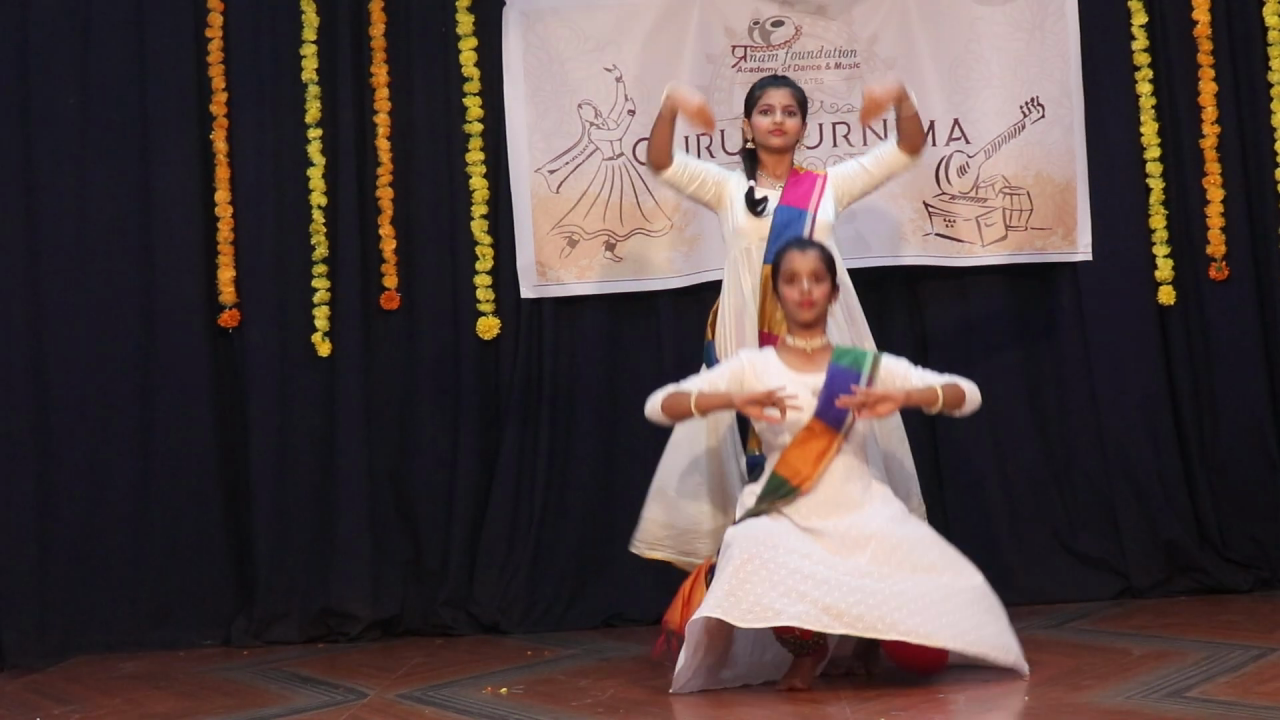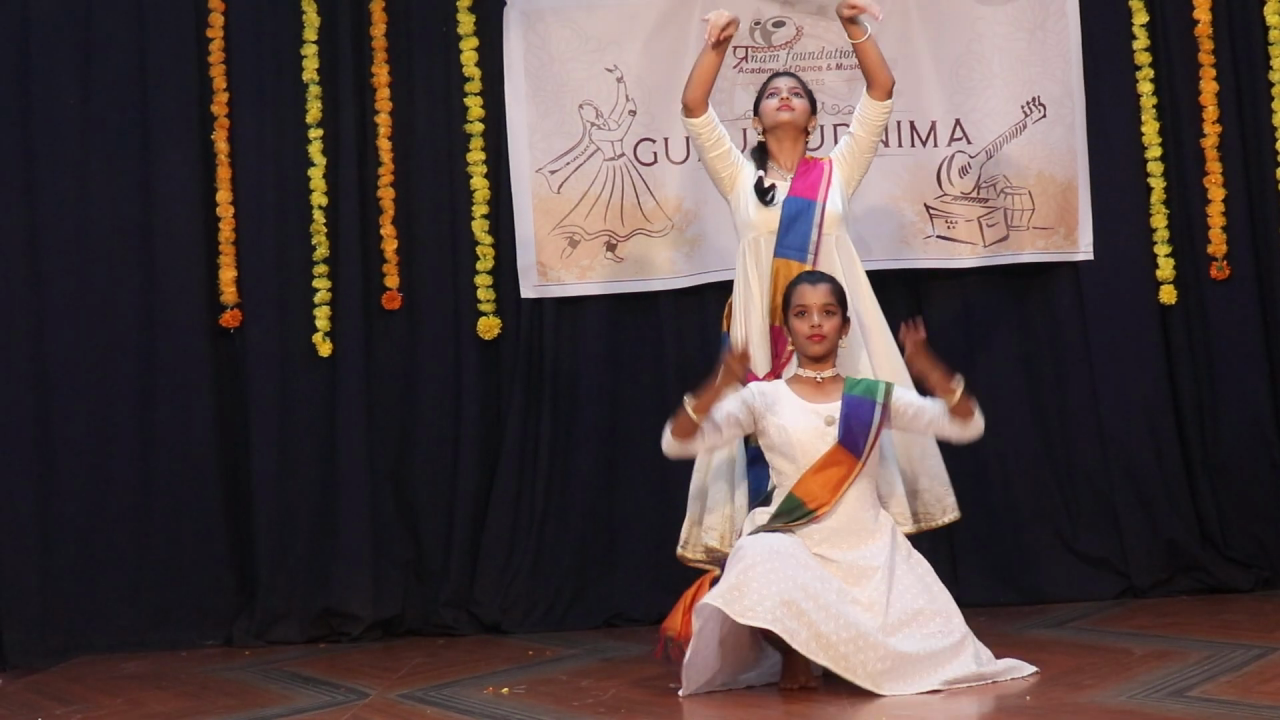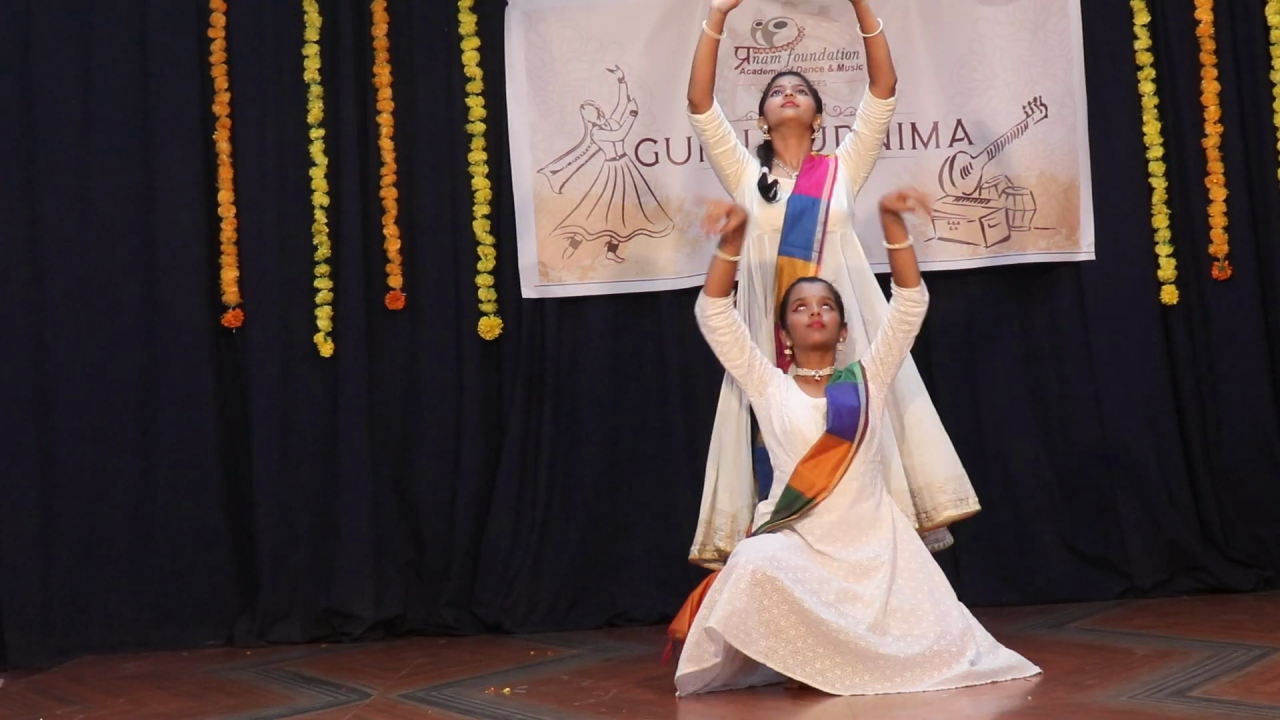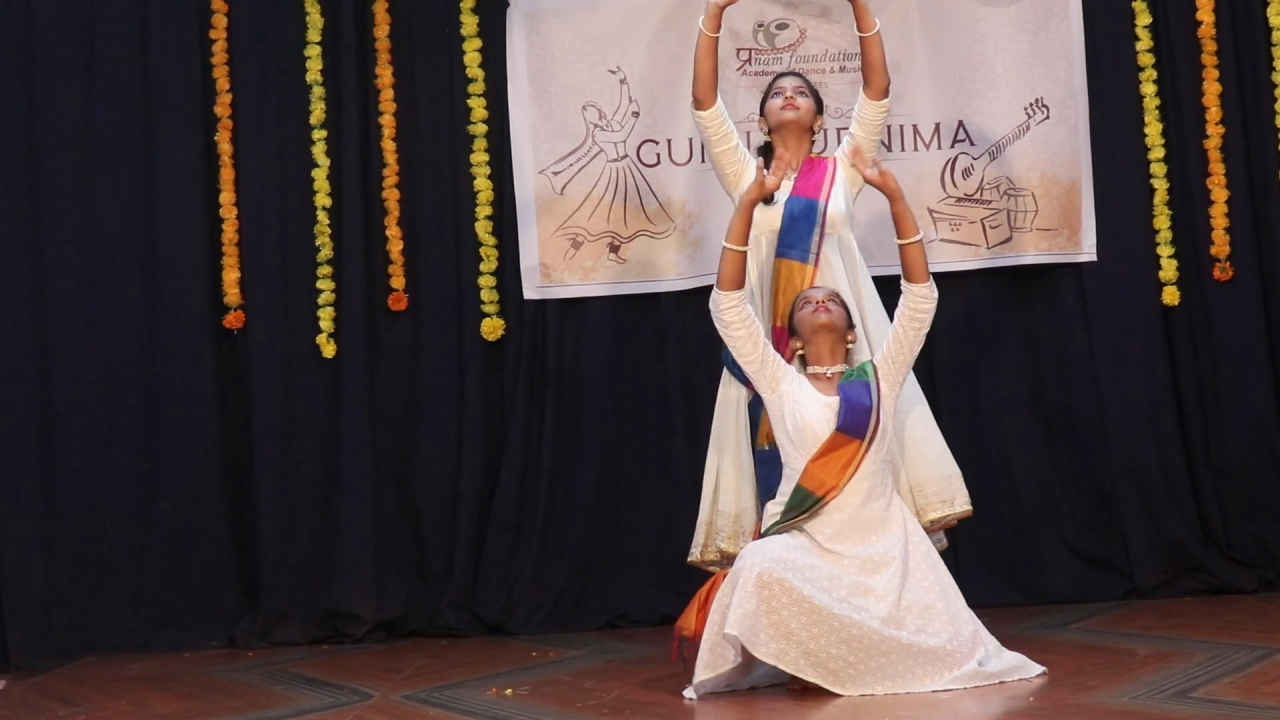
dt=0.4s
person 1, frame 1
left shoulder: (830, 185)
right shoulder: (728, 189)
left elbow: (907, 150)
right elbow: (659, 163)
left wrist: (900, 101)
right wrist: (669, 109)
right hip: (750, 350)
right knee: (756, 470)
person 1, frame 2
left shoulder: (836, 171)
right shoulder: (741, 179)
left elbow: (881, 94)
right elbow: (694, 110)
left hip: (835, 344)
right hip: (764, 348)
right knee: (770, 472)
person 1, frame 3
left shoulder: (843, 167)
right shoulder: (744, 175)
left elbow: (883, 87)
right elbow: (700, 102)
left hip: (841, 335)
right hip: (770, 341)
right knee: (778, 470)
person 1, frame 4
left shoulder: (840, 171)
right shoulder: (744, 174)
left elbow: (877, 88)
right elbow: (704, 101)
right hip: (769, 341)
right knee: (778, 479)
person 2, frame 1
left shoulder: (868, 367)
right shoulder: (752, 367)
left elbow: (967, 395)
right elbow: (658, 406)
left wrist: (902, 398)
right wrist: (731, 402)
left hip: (864, 521)
right hip: (786, 525)
left knee: (928, 643)
right knee: (751, 558)
left ankle: (868, 632)
right ankle: (806, 648)
person 2, frame 2
left shoulder: (877, 397)
right shoulder: (764, 398)
left elbow: (968, 427)
right elbow: (675, 444)
left wrist: (935, 378)
right wrist: (712, 394)
left hip: (870, 552)
right hip: (794, 549)
left knee: (936, 659)
right knee: (763, 561)
left ankle: (860, 651)
right ankle: (793, 653)
person 2, frame 3
left shoulder: (867, 379)
right shoulder: (768, 385)
left elbow: (910, 303)
right elbow: (714, 313)
left wrist: (893, 220)
right wrist: (732, 237)
left hip: (873, 541)
right hip: (797, 543)
left knee: (939, 653)
right knee: (754, 568)
left ankle: (862, 647)
right ankle: (801, 655)
person 2, frame 4
left shoulder: (880, 376)
right shoulder: (779, 383)
left elbow: (921, 295)
right elbow: (727, 305)
left wrist: (893, 196)
right wrist: (750, 202)
left hip: (883, 539)
right hip: (805, 541)
left knee: (940, 652)
right knee: (761, 568)
left ankle: (858, 647)
right ankle: (803, 655)
person 3, frame 1
left shoulder: (609, 121)
right shoulder: (593, 133)
left elbow: (620, 101)
right elbow: (618, 134)
left wrist: (619, 79)
right wrist: (629, 114)
left hip: (622, 166)
right hip: (610, 169)
left knee: (619, 206)
right knee: (599, 206)
left ankle: (609, 249)
right ankle: (571, 242)
person 3, frame 2
left shoulder: (610, 121)
right shoulder: (594, 133)
left elbow: (621, 101)
right elbow: (619, 134)
left wrist: (620, 80)
right wrist: (630, 114)
left hip: (623, 166)
right hip: (611, 170)
left knee: (619, 208)
right knee: (600, 206)
left ankle: (610, 249)
right ankle: (572, 243)
person 3, frame 3
left shoulder: (611, 122)
right shoulder: (596, 133)
left elbow: (623, 101)
right elbow: (620, 135)
left wrist: (622, 80)
right wrist: (632, 114)
left hip: (625, 166)
right hip: (612, 170)
left knee: (620, 207)
right knee: (602, 206)
left ankle: (611, 250)
right ankle: (574, 243)
person 3, frame 4
left shoulder: (613, 123)
right shoulder: (597, 134)
left elbow: (624, 102)
right elbow: (622, 136)
left wrist: (623, 81)
right wrist: (633, 116)
left hip: (626, 168)
right hip: (614, 171)
left knee: (621, 209)
right knee: (601, 207)
left ankle: (613, 251)
right ankle: (575, 245)
